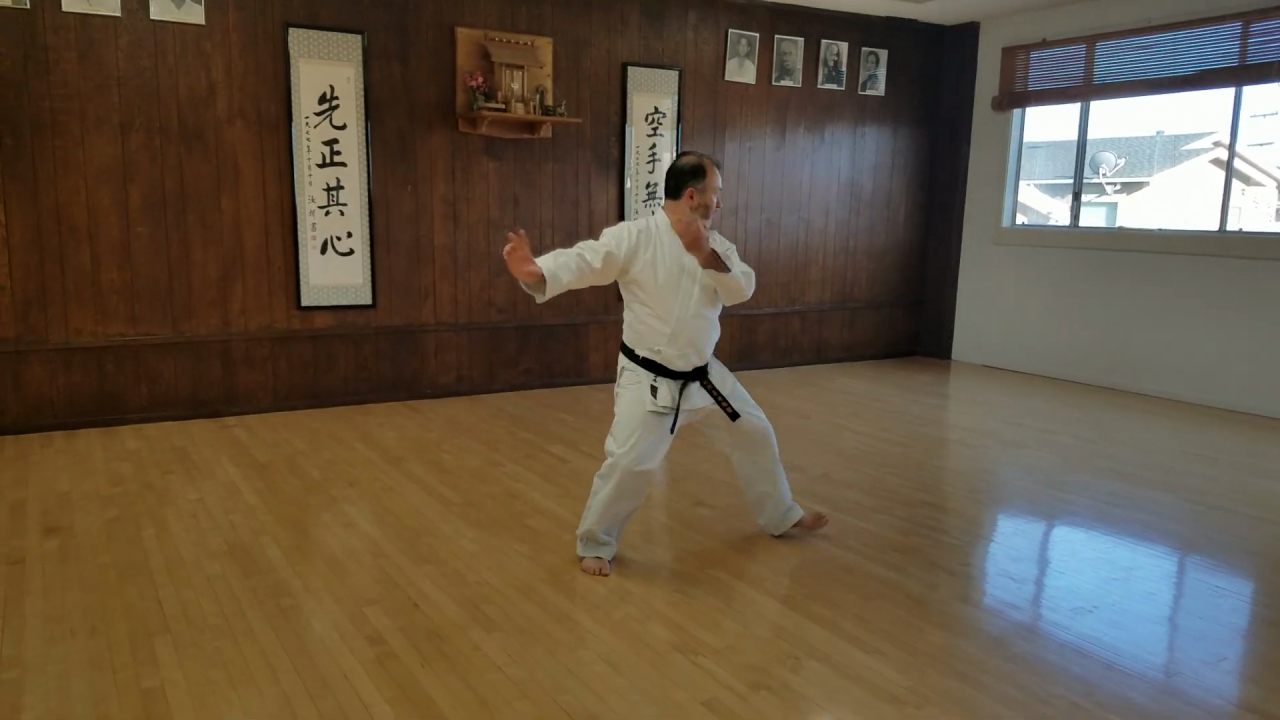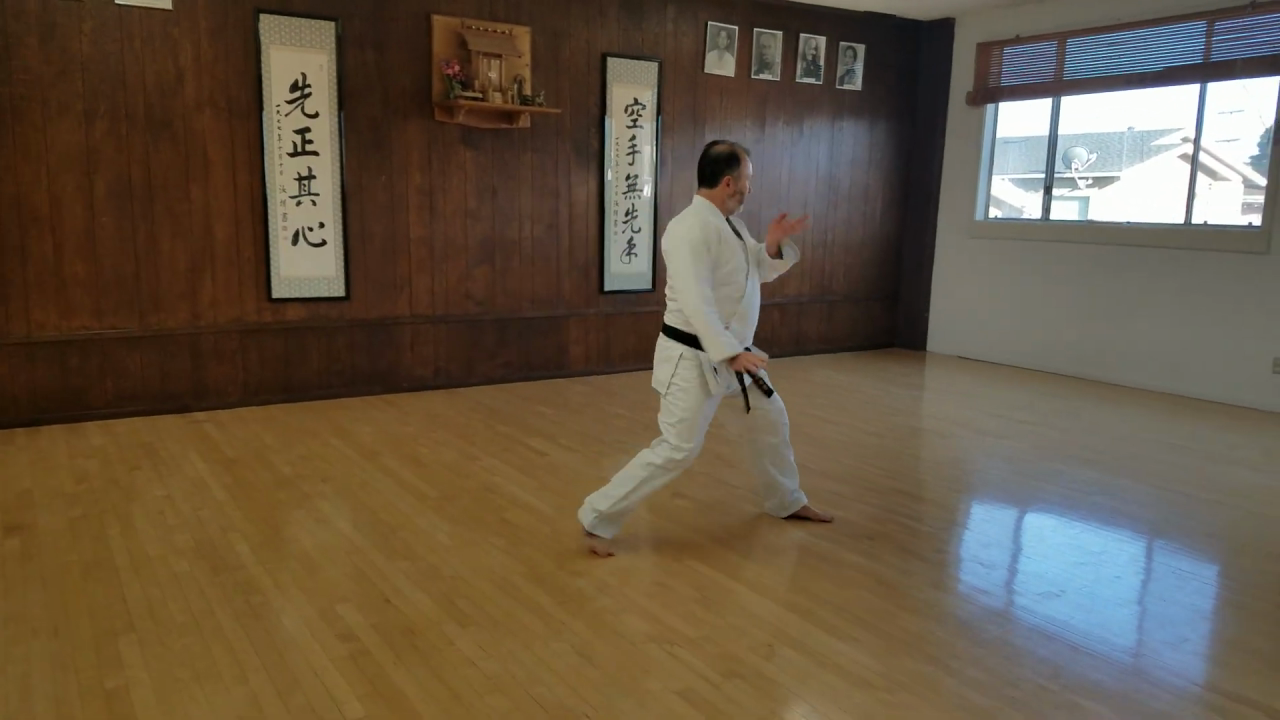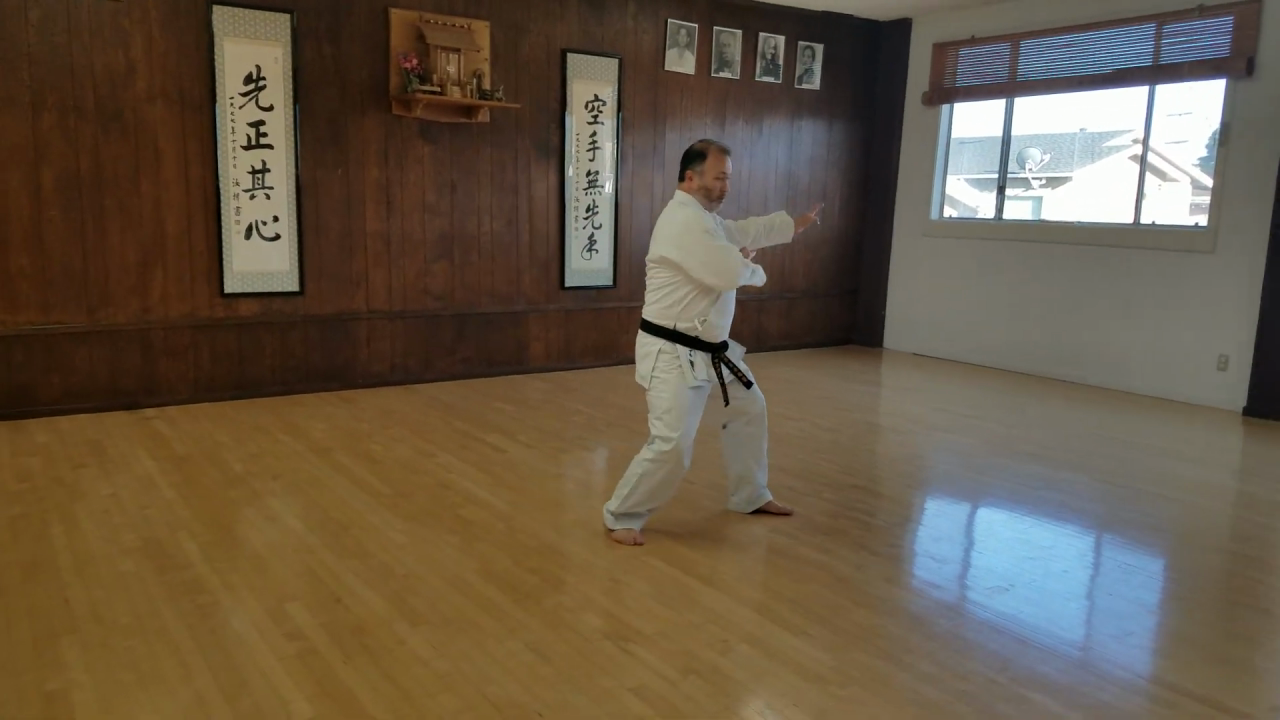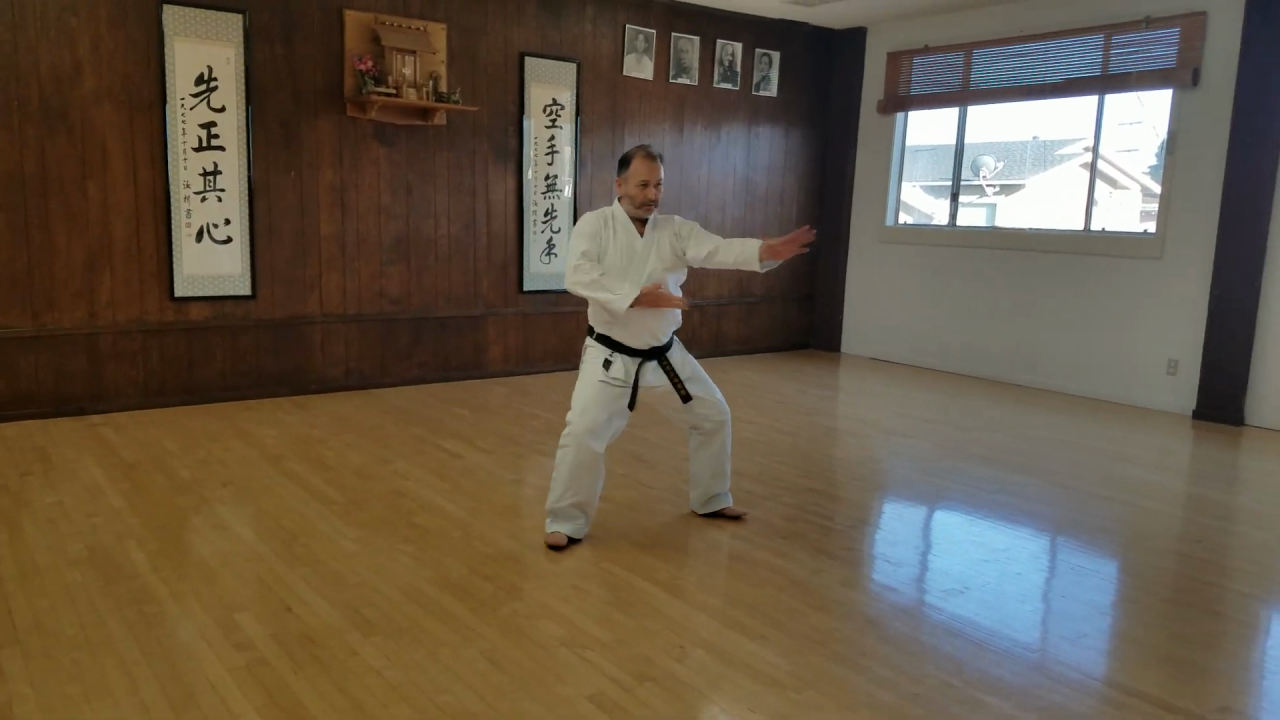
dt=0.3s
person 1, frame 1
left shoulder: (710, 242)
right shoulder: (632, 237)
left elbow: (740, 289)
right elbow: (581, 261)
left wrist: (709, 256)
right wrist: (534, 274)
left hip: (703, 372)
right hip: (648, 378)
left knee: (754, 435)
right knee: (632, 465)
left ankle: (782, 515)
right ankle: (595, 544)
person 1, frame 2
left shoulder: (732, 225)
right shoulder: (693, 228)
left elbow: (765, 269)
right elbow: (696, 297)
left wrist: (778, 241)
right wrist: (731, 353)
left hip: (732, 353)
right hip: (692, 357)
left knee: (771, 420)
right knee: (677, 448)
left ankle: (786, 501)
right ankle: (599, 518)
person 1, frame 3
left shoulder: (707, 220)
right shoulder: (685, 221)
left elbow: (741, 234)
right elbow: (729, 267)
left wrist: (795, 225)
right wrist: (747, 266)
left hip: (709, 348)
right hip: (670, 351)
left knee: (748, 408)
right knee: (673, 443)
left ankle: (749, 496)
right ankle: (624, 516)
person 1, frame 4
left shoulder: (676, 229)
right shoulder: (594, 224)
left elbow: (719, 250)
right elbow: (578, 273)
left wrist: (768, 250)
right wrist: (636, 296)
left hip: (663, 354)
right hip: (610, 357)
left knee: (712, 416)
right knee: (583, 433)
left ankle: (710, 499)
right ankle: (565, 521)
